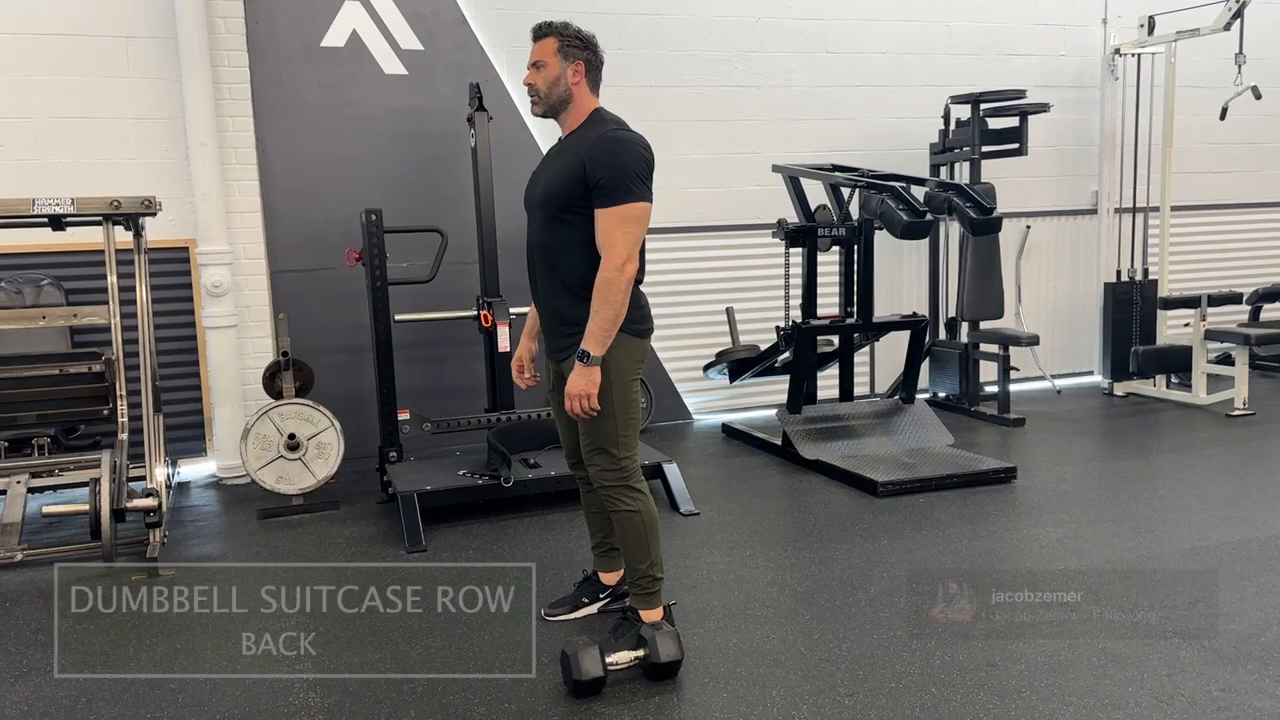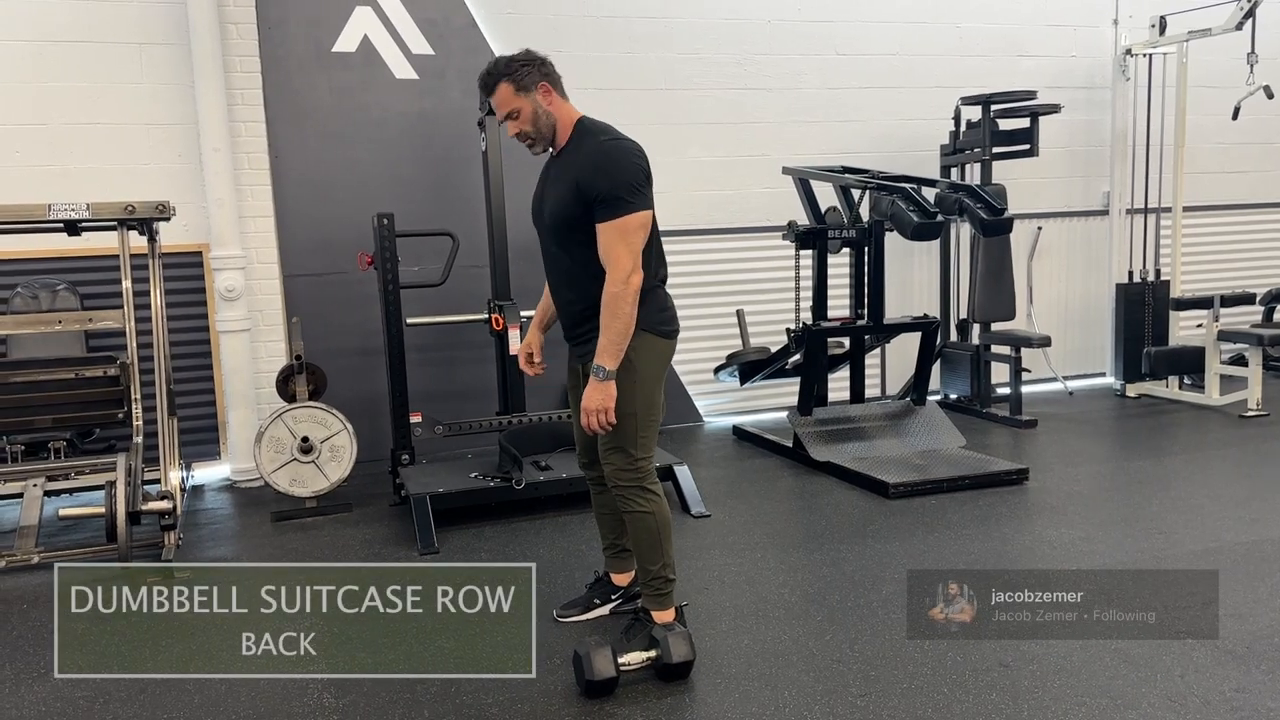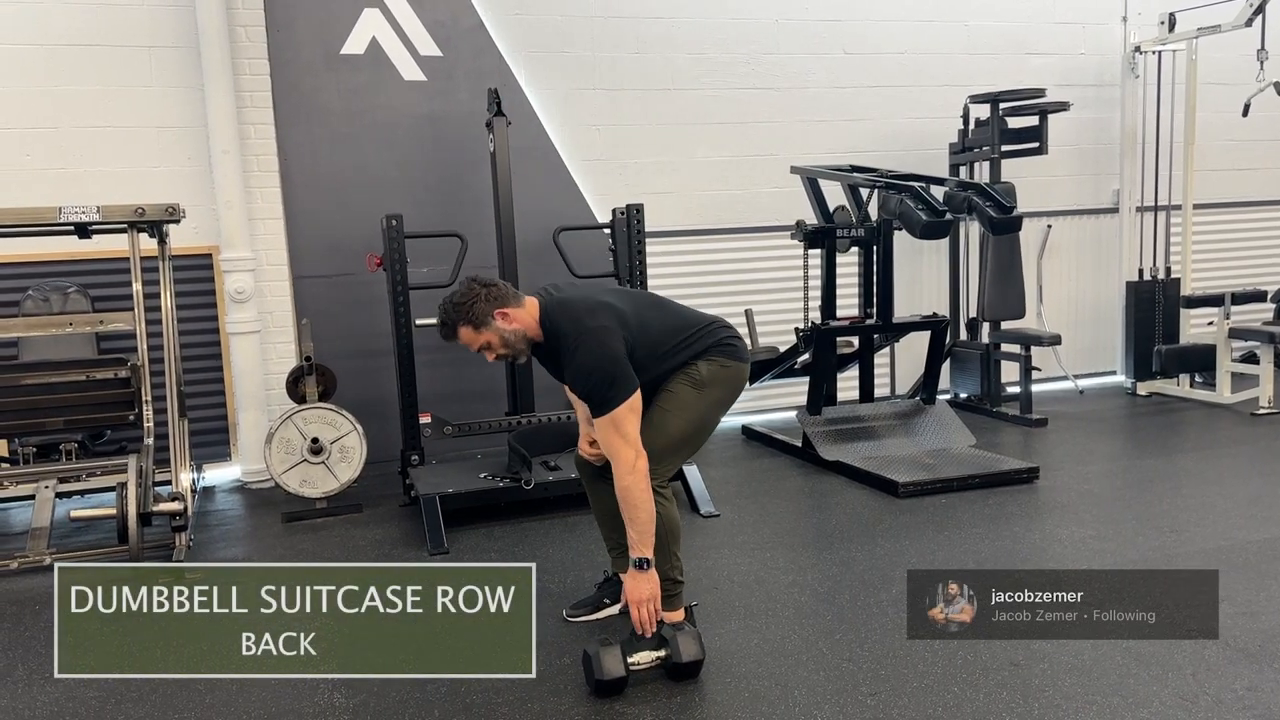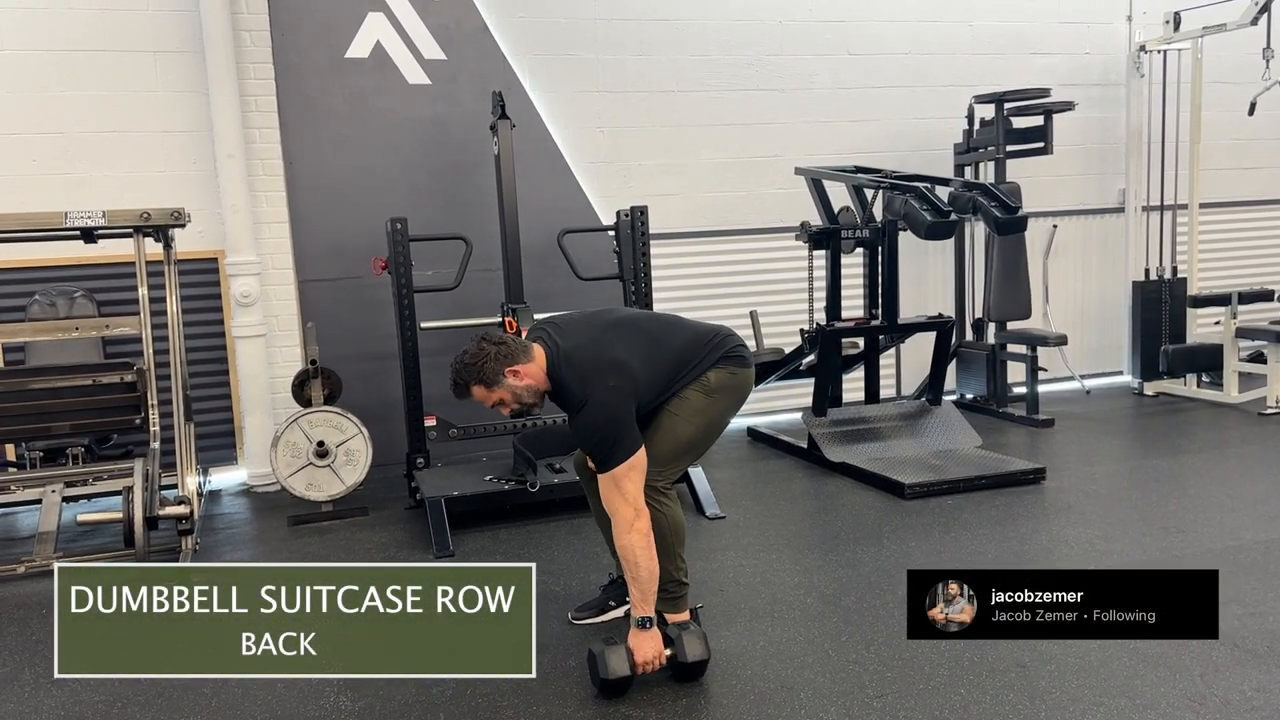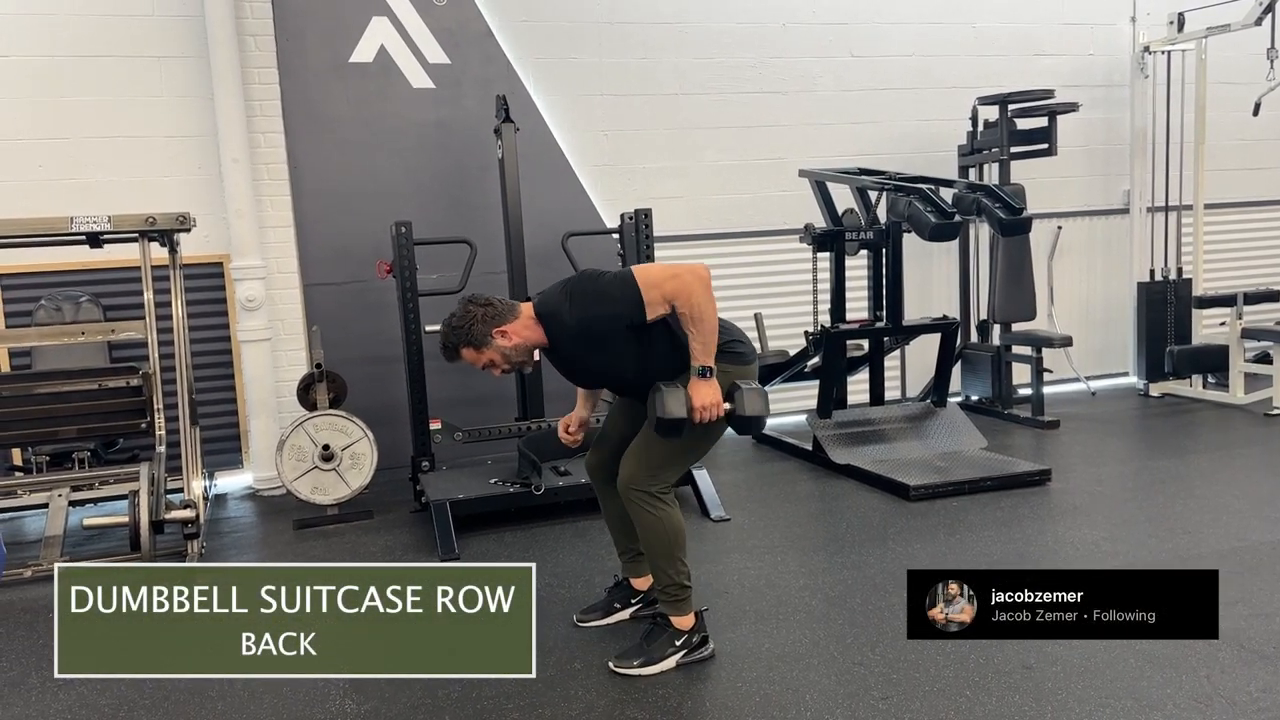
dt=0.7s
person 1, frame 1
left shoulder: (615, 148)
right shoulder: (563, 152)
left elbow: (619, 264)
left wrist: (589, 359)
right wrist: (532, 336)
left hip: (604, 343)
right hip: (566, 342)
left knee: (615, 475)
right knee: (585, 470)
left ankle: (651, 610)
right ankle: (610, 578)
person 1, frame 2
left shoulder: (611, 158)
right shoulder: (556, 165)
left elbow: (625, 275)
left wrist: (603, 375)
right wrist: (540, 324)
left hip: (635, 337)
right hip: (589, 339)
left knee: (628, 472)
right knee: (595, 463)
left ankle: (663, 613)
right ankle: (622, 580)
person 1, frame 3
left shoulder: (588, 341)
right shoulder: (542, 314)
left elbow: (630, 462)
left wrist: (643, 567)
right wrist: (586, 423)
left hip: (714, 362)
left knee: (646, 476)
right knee: (591, 463)
left ankle: (672, 616)
right ankle: (624, 578)
person 1, frame 4
left shoulder: (598, 397)
right shoulder: (538, 344)
left elbow: (630, 516)
left wrist: (644, 625)
right wrist: (596, 440)
left hip: (722, 370)
right hip: (677, 366)
left knee: (651, 478)
right knee: (591, 465)
left ankle: (677, 621)
right ankle: (632, 584)
person 1, frame 5
left shoulder: (582, 305)
right shoulder: (551, 333)
left elbow: (693, 279)
left wrist: (702, 373)
right wrist: (581, 412)
left hip: (720, 362)
left knee: (641, 480)
right knee: (603, 466)
left ankle: (684, 627)
right ankle: (640, 586)
